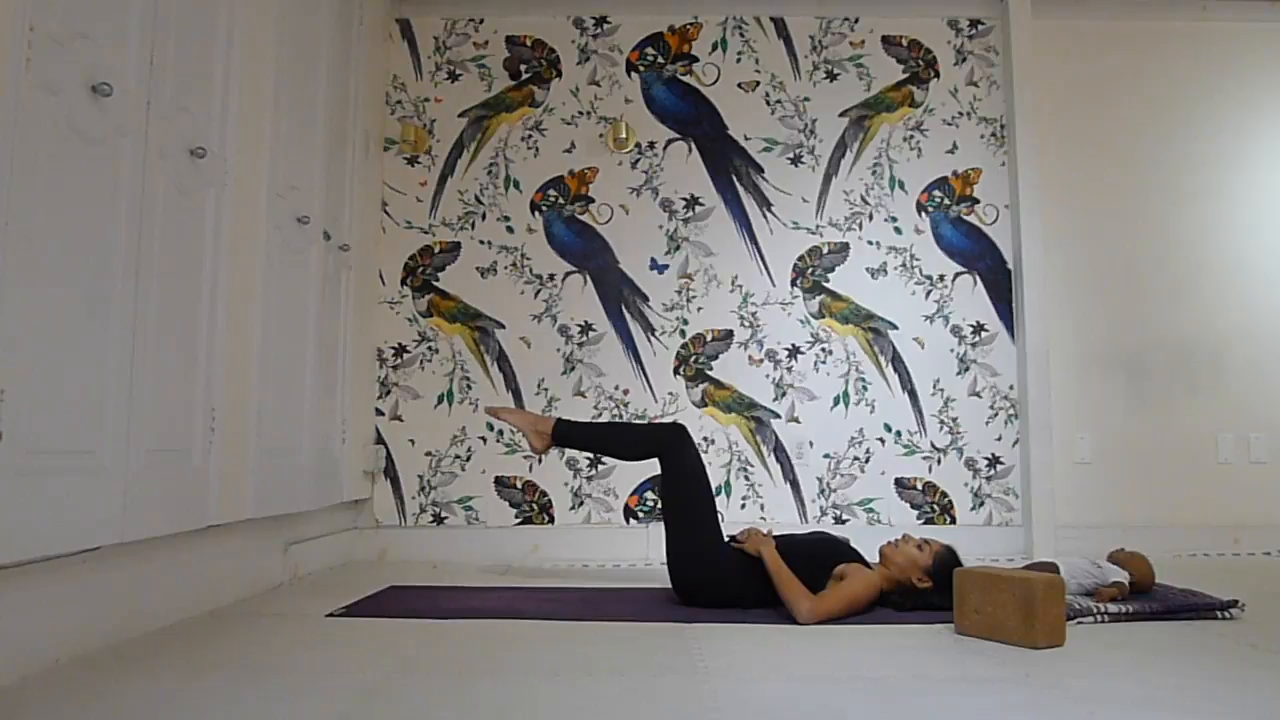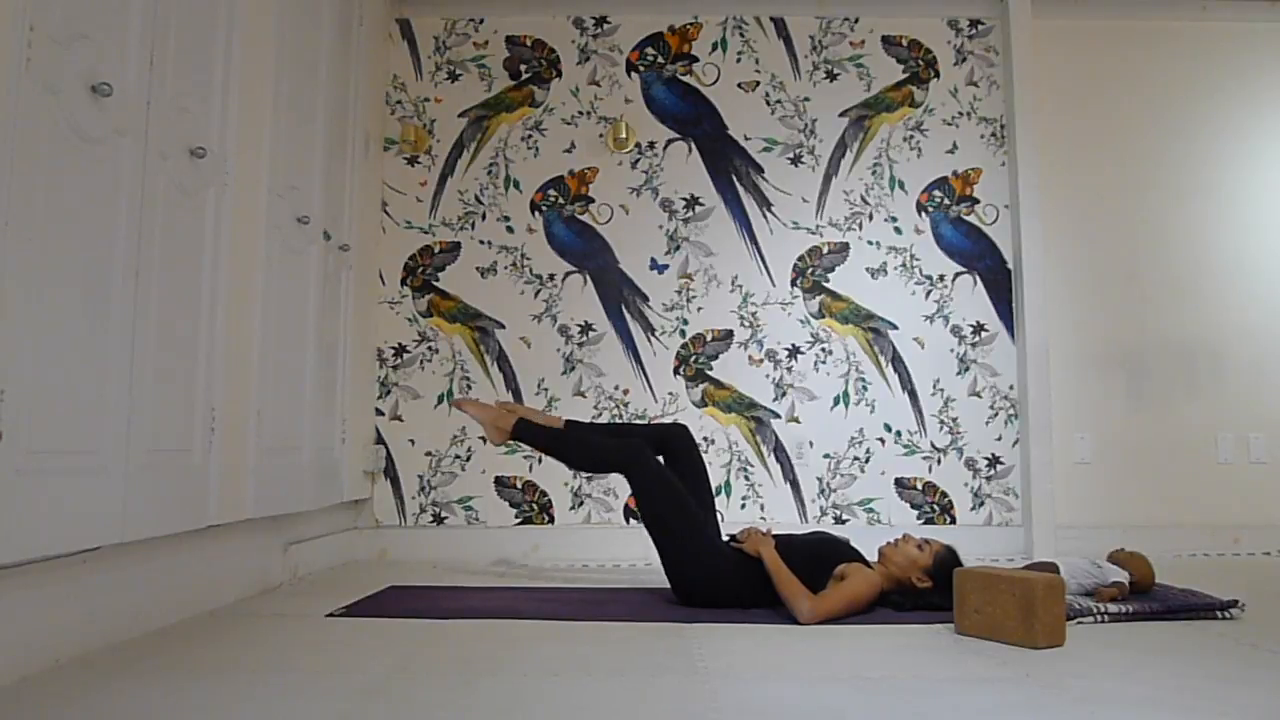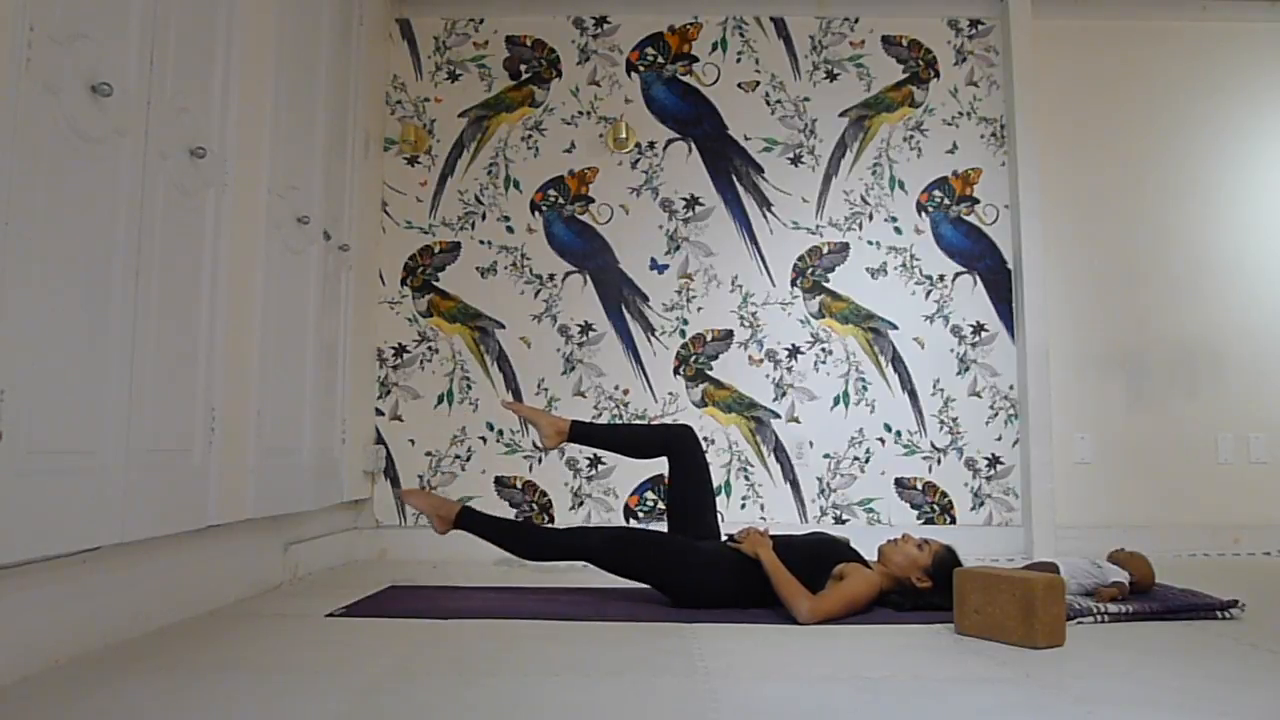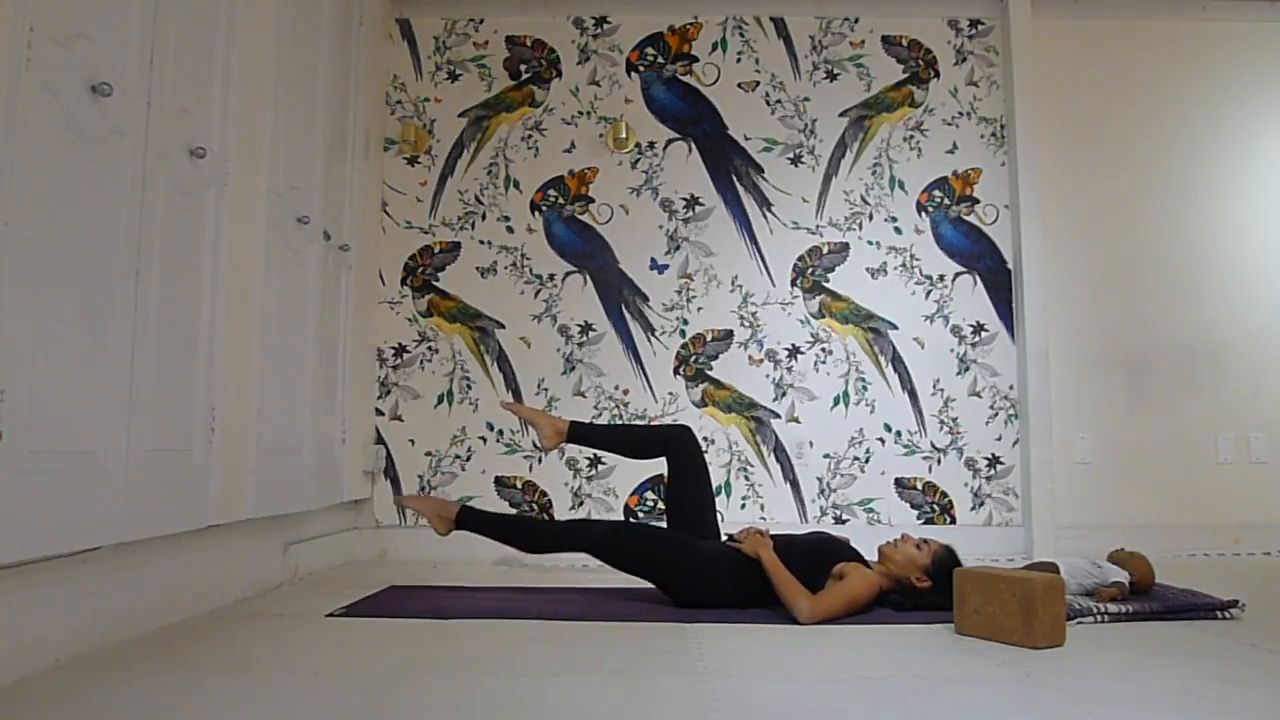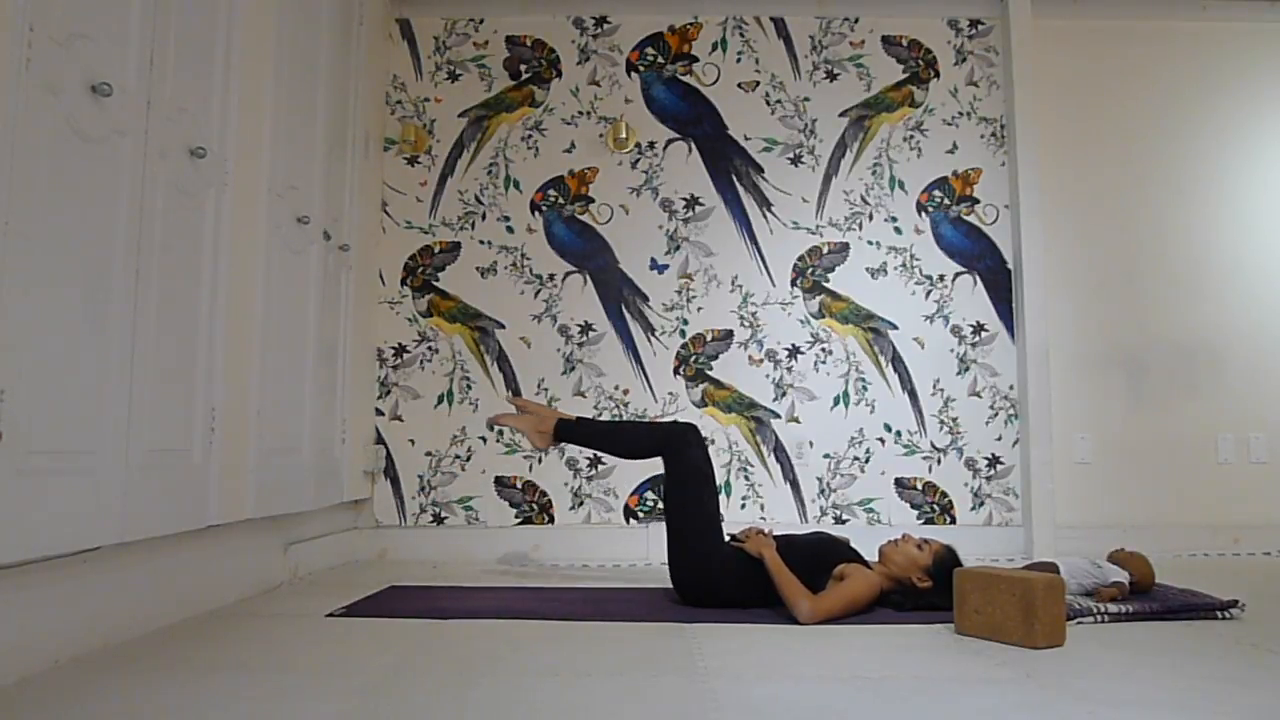
dt=1s
person 1, frame 1
left shoulder: (867, 585)
right shoulder: (862, 570)
left elbow: (807, 609)
left wrist: (766, 550)
right wrist: (761, 541)
left hip: (712, 577)
right hip: (722, 563)
left knee: (674, 439)
right knee: (672, 439)
left ankle: (551, 429)
right ankle: (554, 433)
person 1, frame 2
left shoulder: (868, 584)
right shoulder: (861, 568)
left elbow: (808, 609)
left wrist: (766, 551)
right wrist: (760, 540)
left hip: (713, 578)
right hip: (719, 559)
left knee: (634, 456)
right knee: (675, 438)
left ankle: (513, 429)
right ankle: (556, 429)
person 1, frame 3
left shoulder: (864, 586)
right shoulder: (857, 566)
left elbow: (807, 609)
left wrist: (763, 552)
right wrist: (758, 539)
left hip: (710, 579)
right hip: (712, 555)
left knee: (580, 541)
right knee: (680, 439)
left ankle: (457, 515)
right ankle: (564, 431)
person 1, frame 4
left shoulder: (865, 585)
right shoulder: (855, 563)
left elbow: (806, 608)
left wrist: (763, 552)
right wrist: (760, 537)
left hip: (709, 578)
right hip: (712, 553)
left knee: (585, 533)
right knee: (677, 438)
left ankle: (459, 517)
right ankle: (563, 430)
person 1, frame 5
left shoulder: (866, 586)
right shoulder: (857, 567)
left elbow: (808, 609)
left wrist: (767, 552)
right wrist: (762, 539)
left hip: (711, 575)
right hip: (721, 562)
left knee: (676, 443)
right knee: (685, 436)
left ankle: (555, 431)
right ankle: (565, 425)
